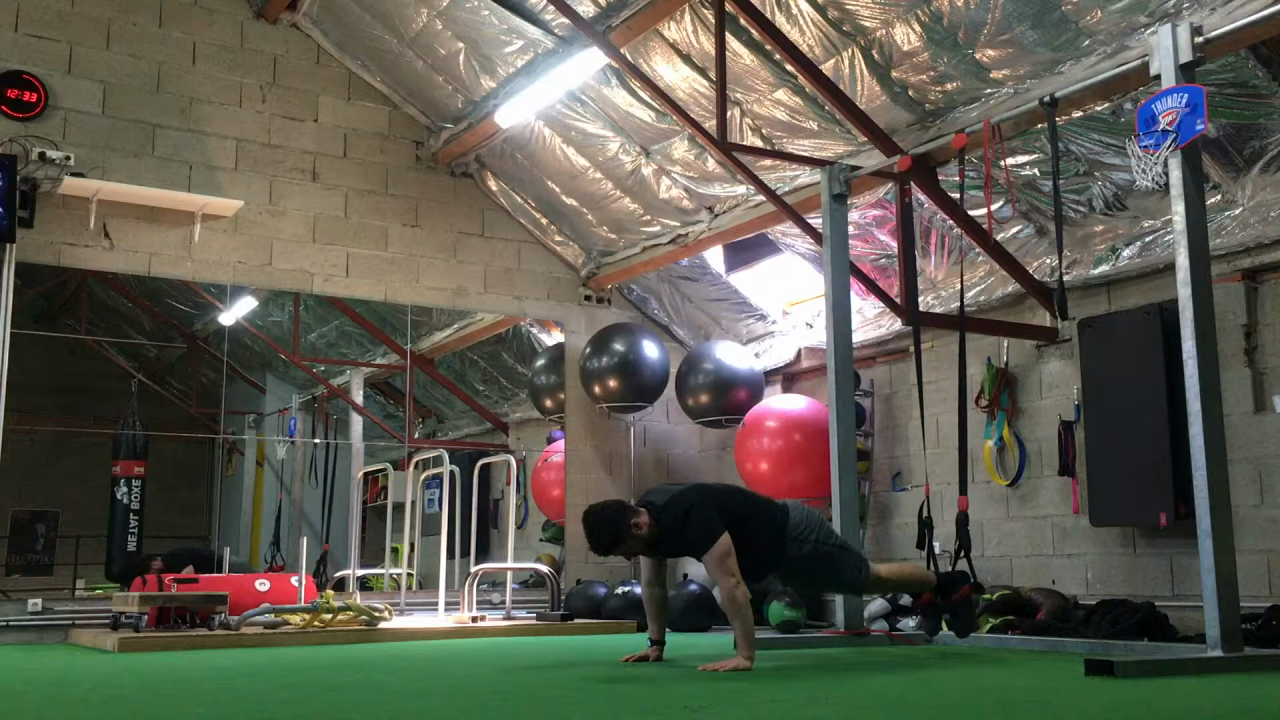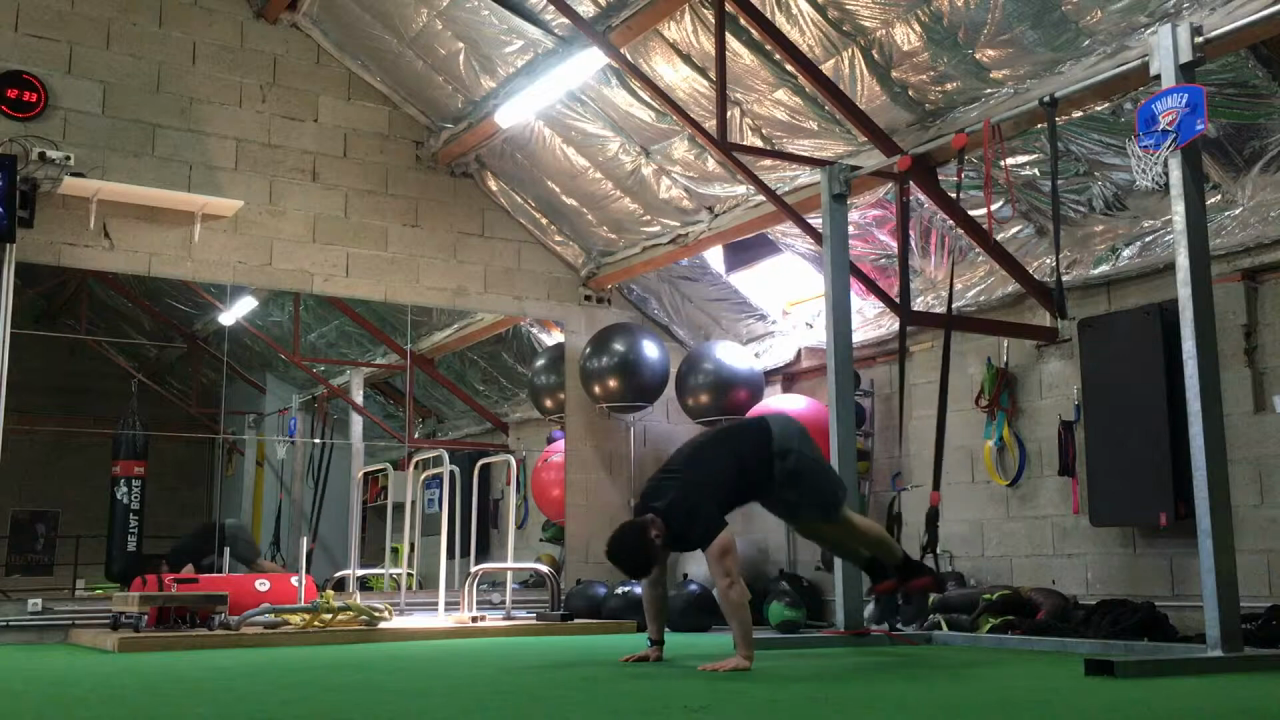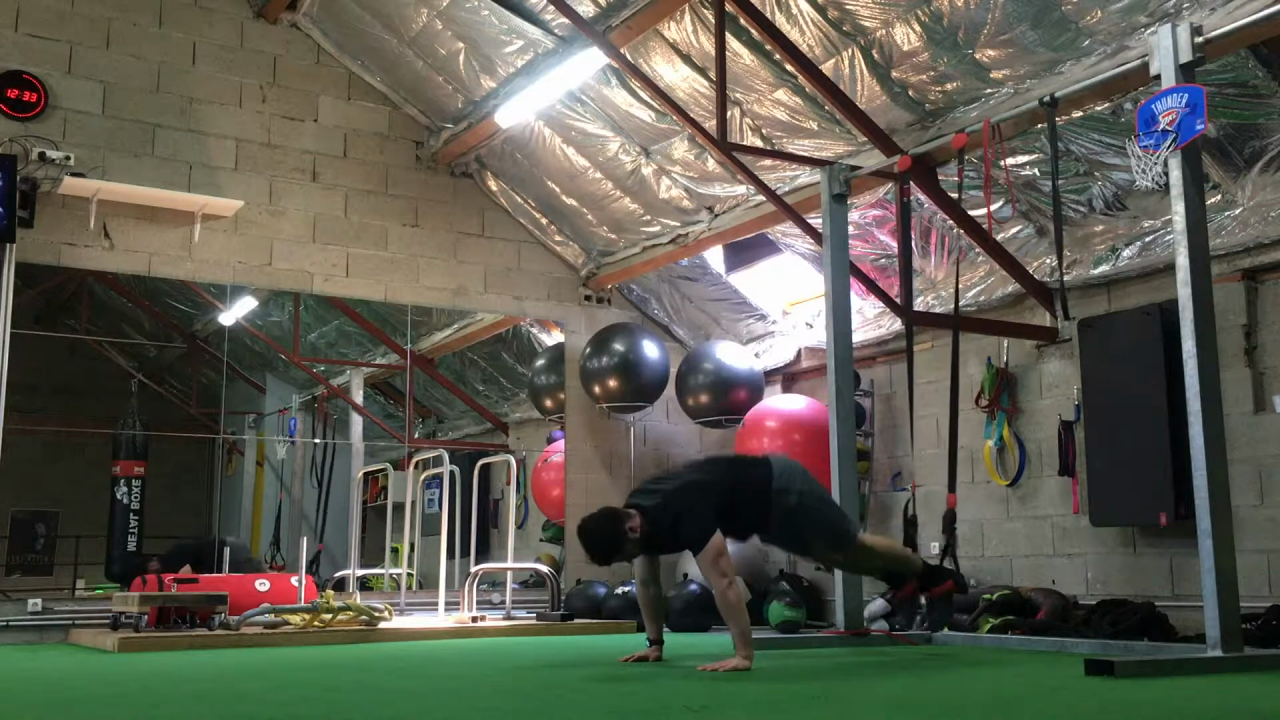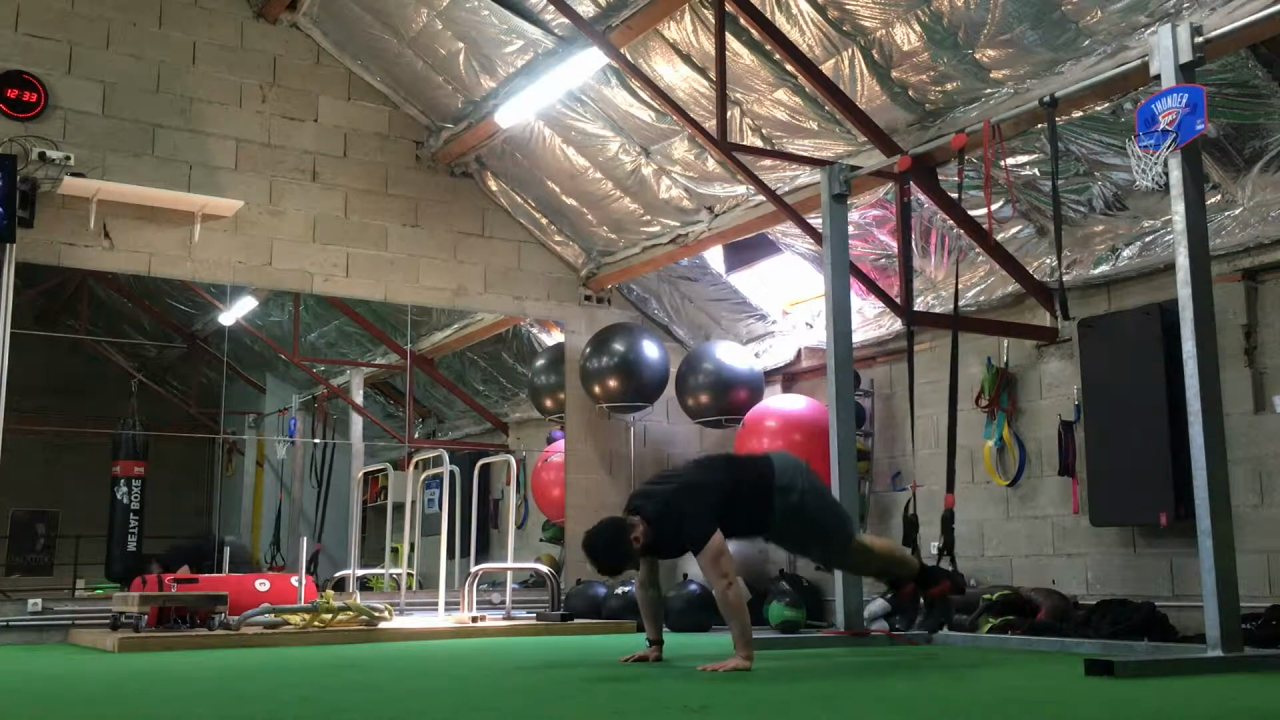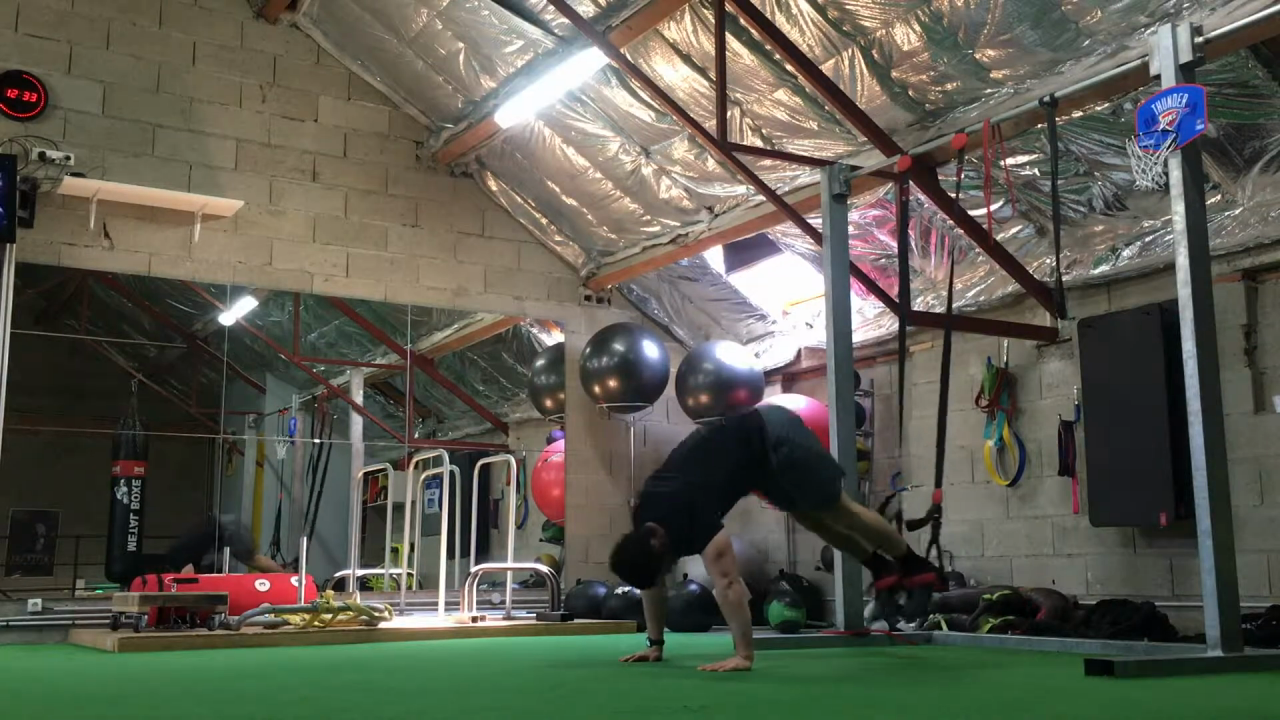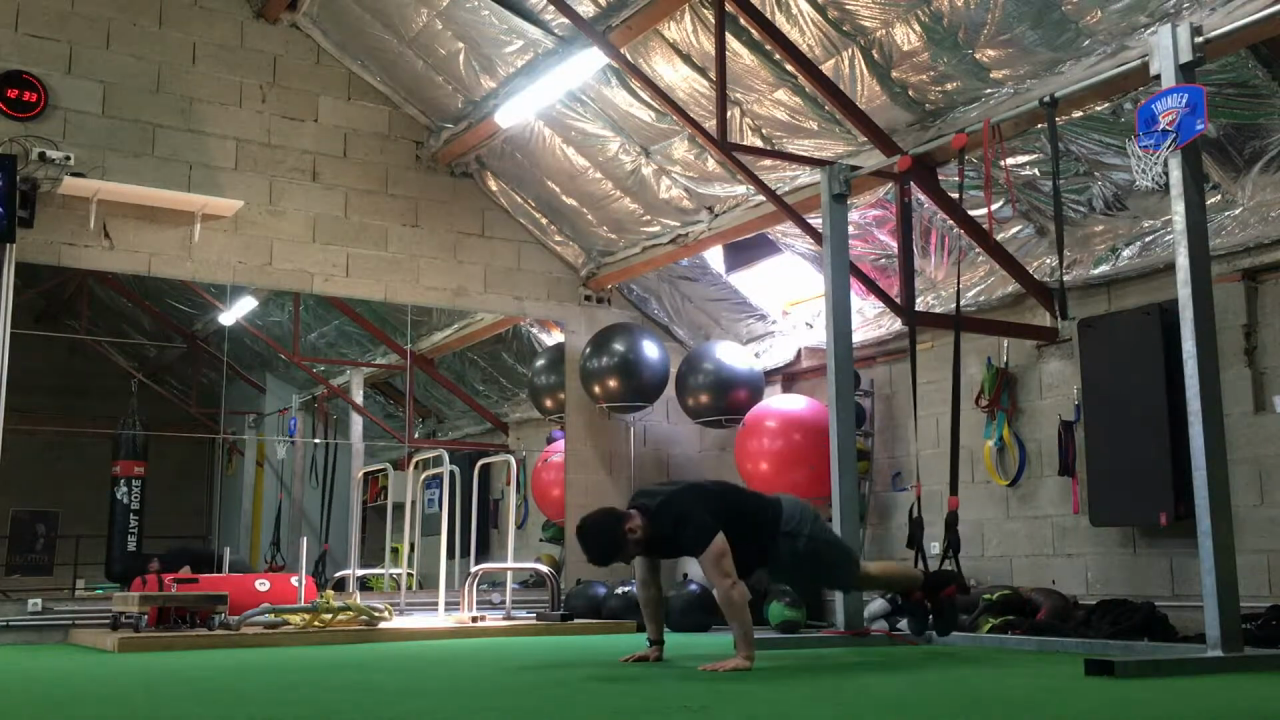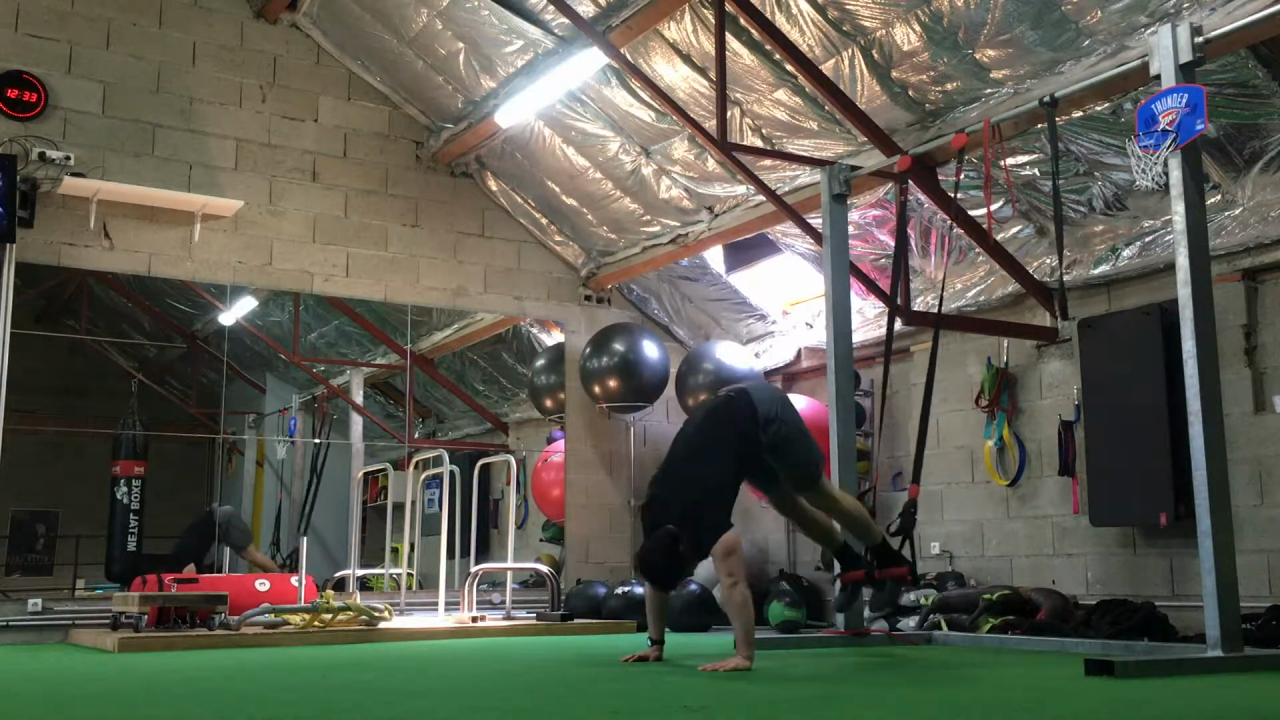
dt=0.5s
person 1, frame 1
left shoulder: (688, 512)
right shoulder: (647, 517)
left elbow: (731, 582)
right elbow: (653, 583)
left wrist: (745, 655)
right wrist: (656, 644)
left hip: (792, 536)
right hip: (774, 551)
left knee: (866, 579)
right knee: (862, 581)
left ankle: (949, 585)
right ankle: (925, 593)
person 1, frame 2
left shoulder: (693, 510)
right shoulder: (648, 514)
left elbow: (728, 581)
right elbow: (654, 582)
left wrist: (743, 656)
right wrist: (655, 644)
left hip: (779, 443)
right hip: (762, 455)
left knee: (835, 518)
right knee: (808, 524)
left ankle: (908, 569)
right ankle: (881, 572)
person 1, frame 3
left shoulder: (681, 511)
right shoulder: (640, 515)
left elbow: (723, 582)
right elbow: (647, 582)
left wrist: (743, 653)
right wrist: (655, 643)
left hip: (781, 488)
right hip: (762, 506)
left knee: (851, 544)
right knee: (827, 553)
left ankle: (933, 576)
right ankle: (900, 581)
person 1, frame 4
left shoulder: (682, 513)
right shoulder: (640, 516)
left elbow: (724, 583)
right elbow: (647, 583)
left wrist: (743, 655)
right wrist: (654, 644)
left hip: (783, 485)
right hip: (766, 506)
left knee: (851, 547)
right knee: (831, 554)
left ankle: (929, 576)
right ankle: (902, 583)
person 1, frame 5
left shoulder: (691, 508)
right shoulder: (647, 515)
left elbow: (726, 582)
right elbow: (652, 579)
left wrist: (742, 654)
right wrist: (655, 642)
left hip: (773, 432)
right hip: (753, 443)
left knee: (836, 509)
right knee: (809, 515)
left ankle: (914, 565)
right ankle: (883, 569)
person 1, frame 6
left shoulder: (681, 513)
right shoulder: (640, 515)
left elbow: (726, 582)
right elbow: (647, 582)
left wrist: (745, 654)
right wrist: (655, 644)
left hip: (786, 530)
right hip: (768, 543)
left knee: (857, 576)
right knee: (848, 577)
left ankle: (936, 582)
right ankle: (912, 591)
person 1, frame 7
left shoulder: (701, 514)
right shoulder: (656, 514)
left elbow: (733, 582)
right elbow: (657, 580)
left wrist: (744, 655)
right wrist: (656, 643)
left hip: (762, 412)
left knee: (819, 494)
right knee: (784, 501)
left ankle: (888, 558)
right ankle: (852, 564)
